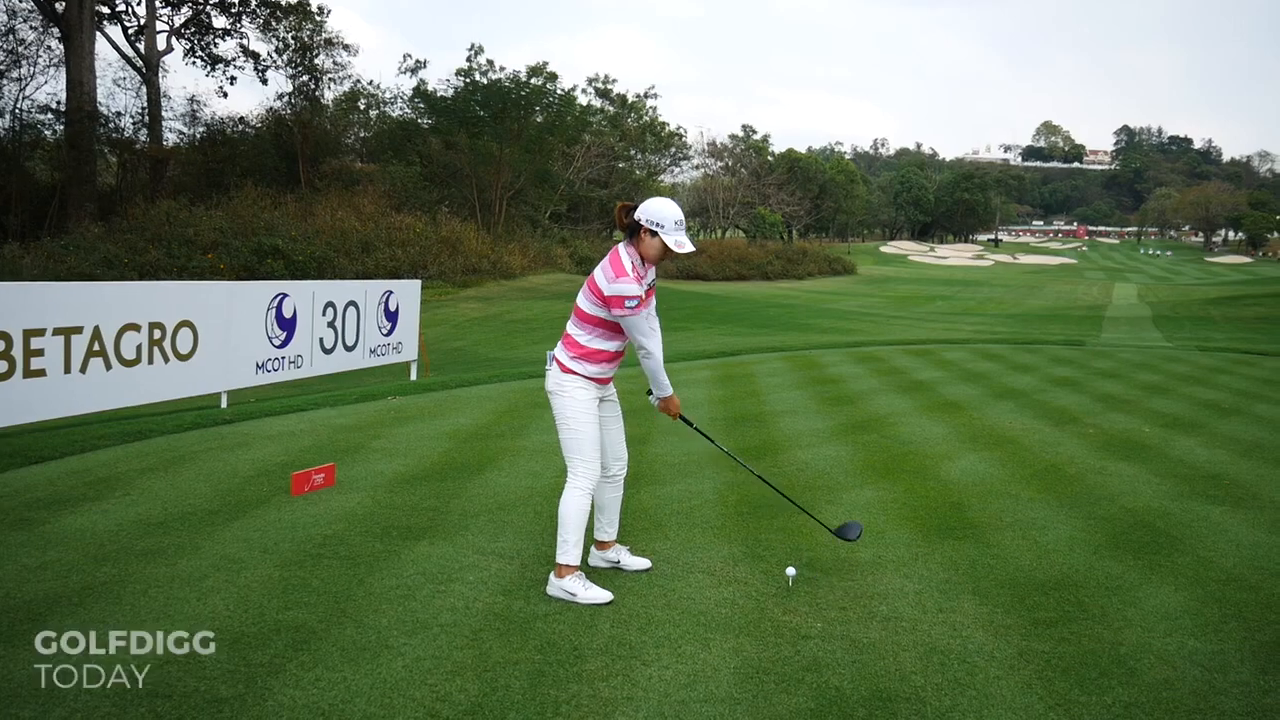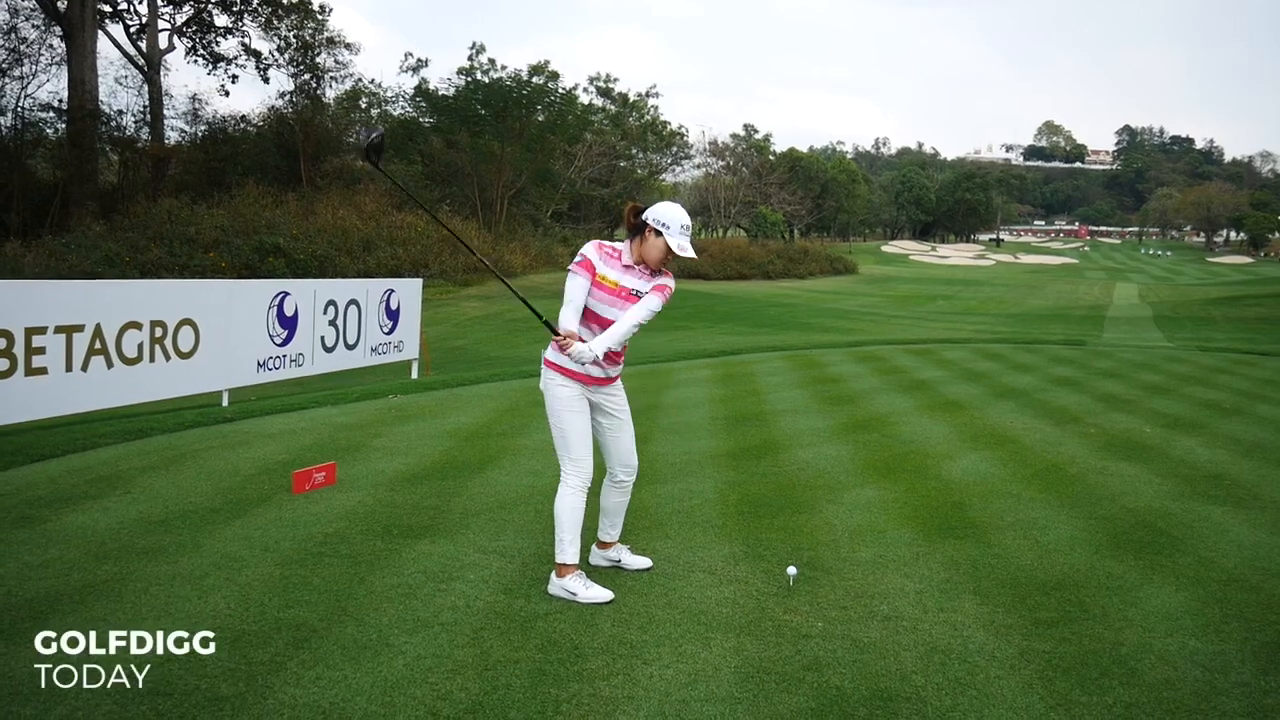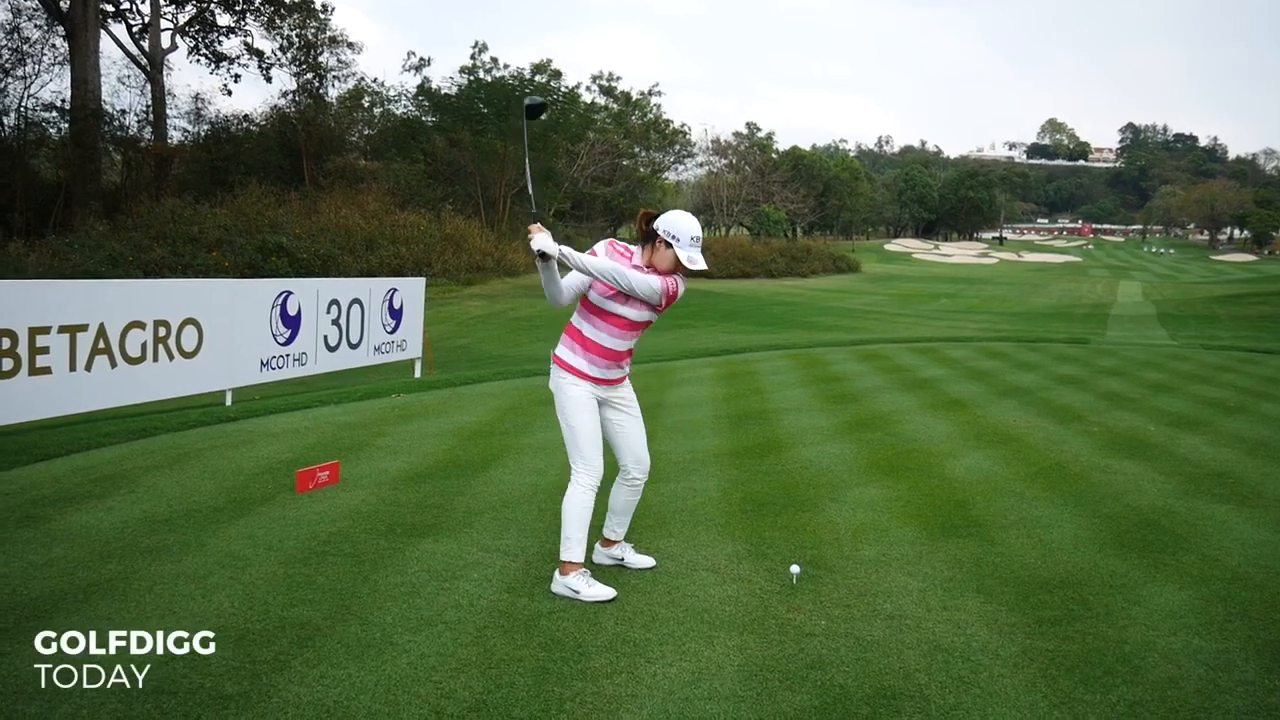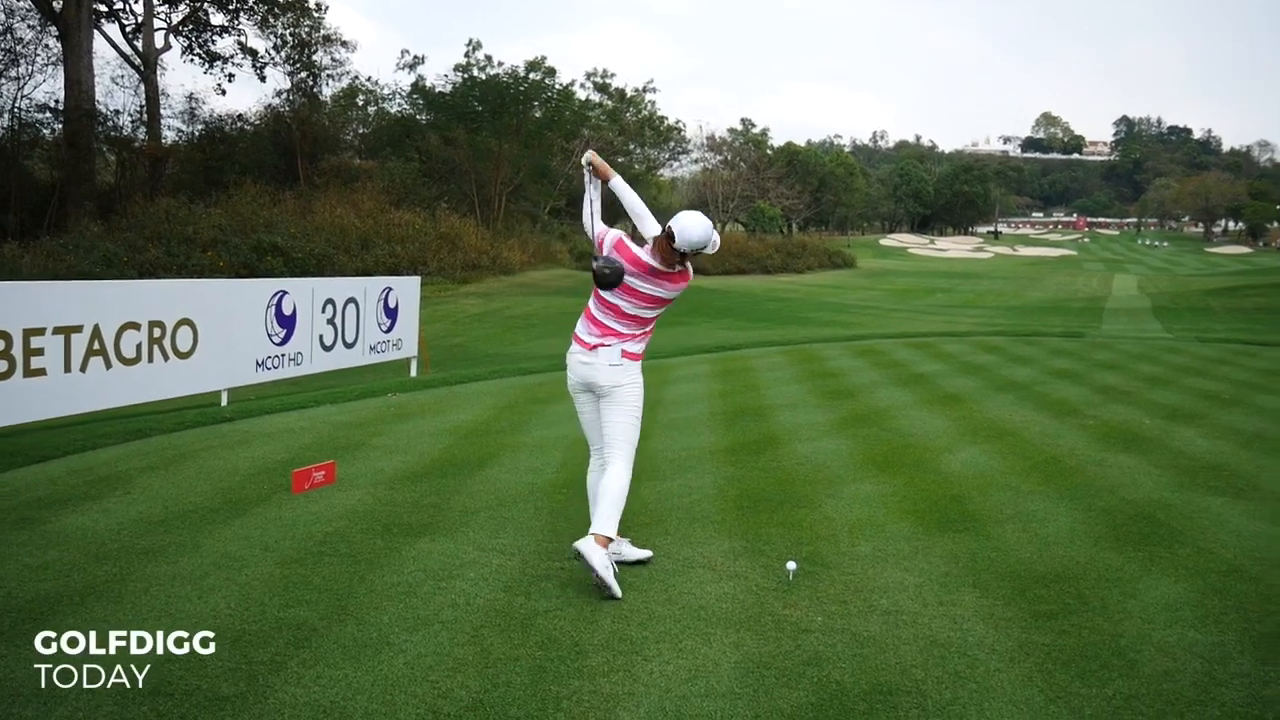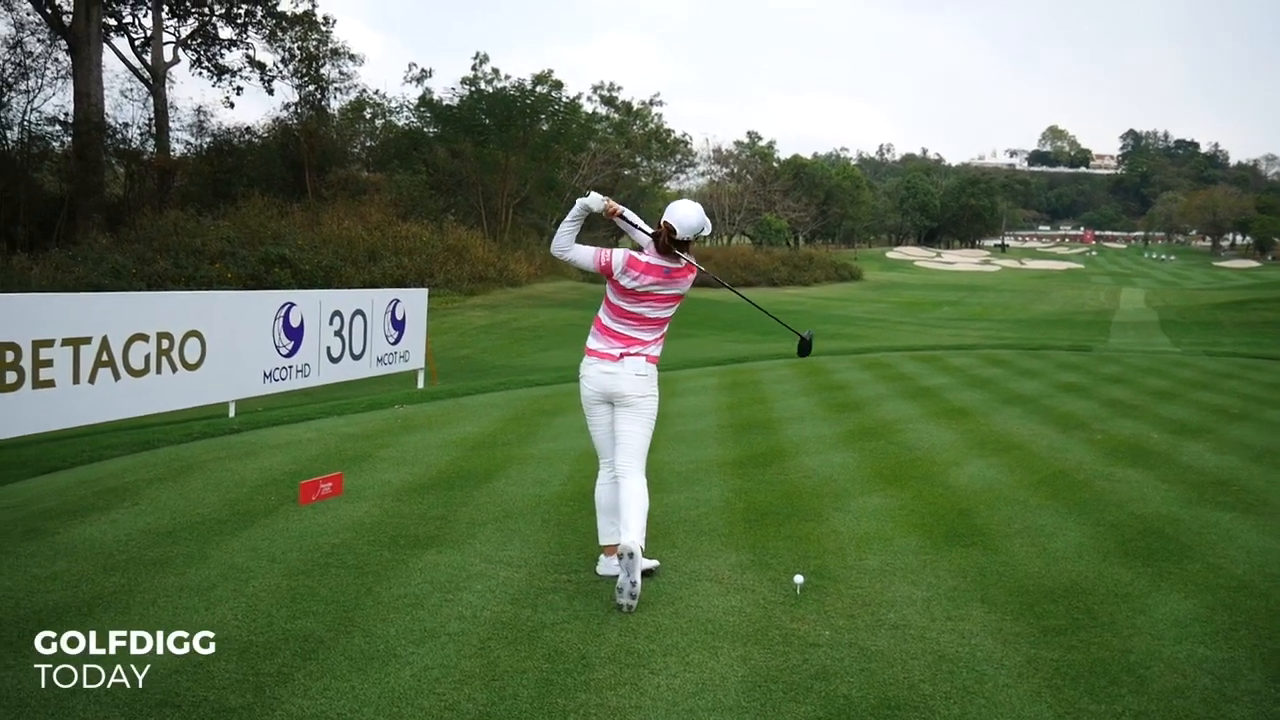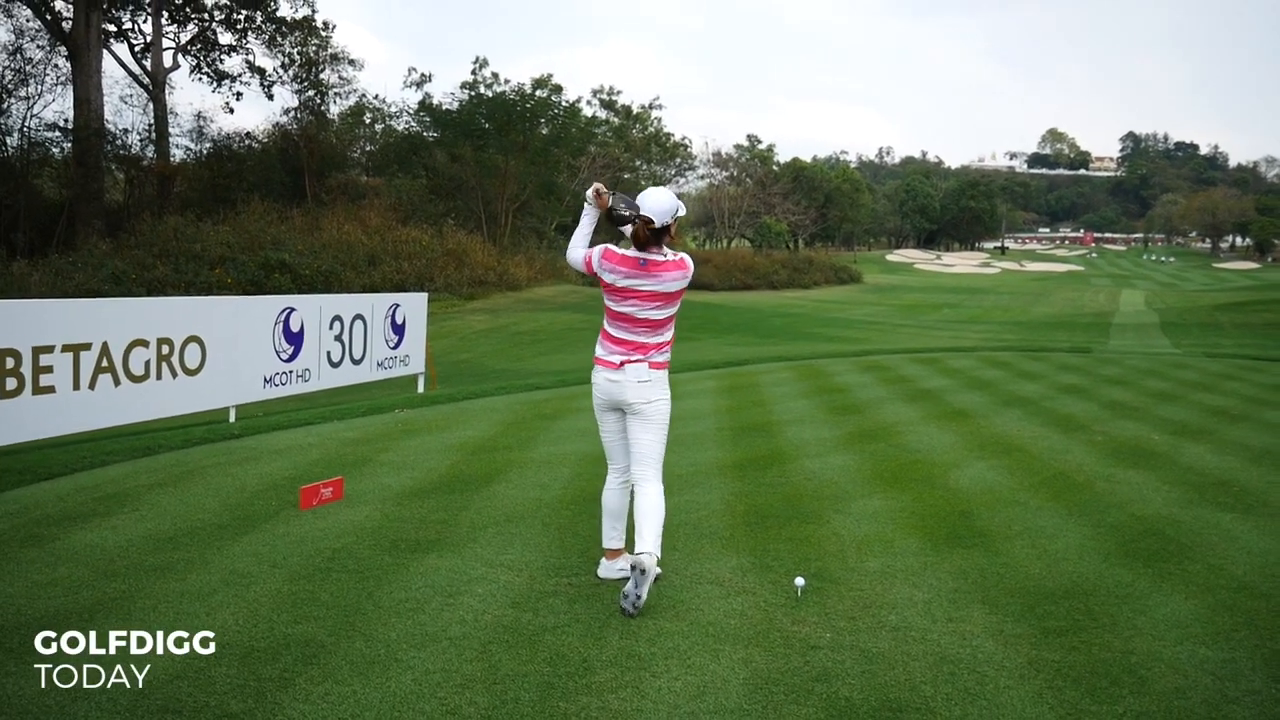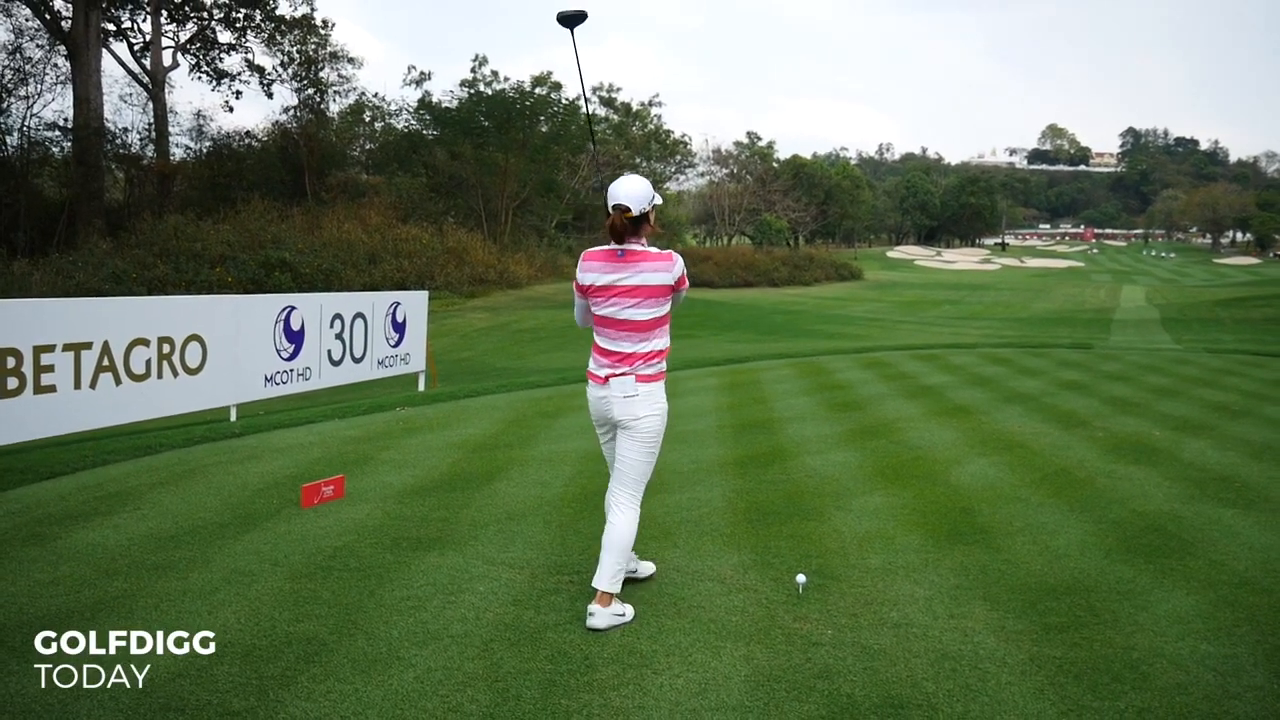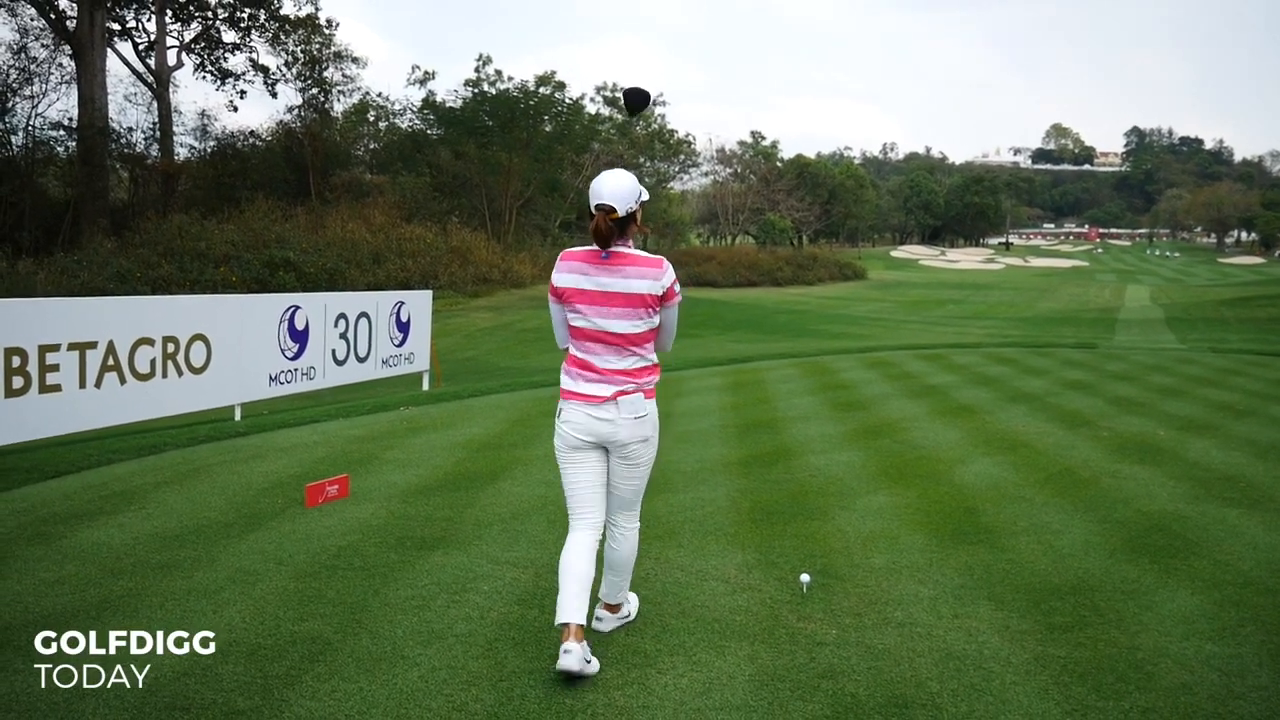
dt=0.5s
person 1, frame 1
left shoulder: (643, 264)
right shoulder: (620, 280)
left elbow: (651, 325)
right elbow: (644, 344)
left wrist: (659, 386)
right wrist: (665, 393)
left hip: (600, 380)
right hip: (573, 380)
left knee: (615, 465)
right knee: (585, 475)
left ankle: (604, 547)
right ankle: (564, 574)
person 1, frame 2
left shoulder: (663, 283)
right shoulder: (596, 253)
left elbow: (630, 322)
right elbow: (570, 307)
left wrist: (589, 351)
right wrist: (567, 334)
left hip: (605, 381)
right hip: (565, 377)
left knee: (624, 469)
right knee: (577, 474)
left ankle: (607, 546)
right ankle: (565, 573)
person 1, frame 3
left shoulder: (671, 285)
right shoulder: (610, 254)
left elbow: (621, 278)
right elbow: (558, 296)
left wrist: (559, 250)
right wrist: (546, 257)
left hip: (613, 381)
right hip: (577, 376)
left knee: (637, 467)
right knee: (587, 473)
left ankle: (610, 544)
right ankle: (569, 572)
person 1, frame 4
left shoulder: (618, 248)
right shoulder: (681, 278)
left elbow: (590, 221)
right elbow: (652, 229)
left wrist: (597, 177)
right wrist: (612, 177)
left hip: (580, 360)
right hip: (618, 369)
left knee: (601, 454)
right knee: (619, 460)
left ankle: (606, 538)
right ankle: (597, 542)
person 1, frame 5
left shoulder: (625, 263)
right shoulder: (687, 272)
left elbow: (560, 250)
right elbow: (654, 243)
left wrist: (584, 206)
right wrist: (618, 212)
left hip: (595, 373)
right hip: (637, 379)
left knee: (609, 467)
right knee: (630, 472)
left ankle: (611, 553)
right ankle: (630, 548)
person 1, frame 6
left shoulder: (608, 259)
right shoulder: (683, 266)
left elbow: (573, 255)
left wrist: (592, 208)
right wrist: (613, 211)
left hip: (606, 379)
right hip: (648, 385)
left knee: (618, 472)
right knee: (648, 479)
left ankle: (613, 557)
right ankle: (646, 556)
person 1, frame 7
left shoulder: (588, 262)
right shoulder: (669, 263)
left hip: (600, 391)
right hip: (642, 395)
left knee: (621, 482)
right knee: (627, 498)
left ankle: (617, 562)
right ankle: (604, 602)
person 1, frame 8
left shoulder: (566, 265)
right shoulder: (658, 271)
left elbow: (564, 338)
right elbow: (664, 341)
left hip: (577, 413)
right hip: (634, 414)
left knee: (584, 524)
right knee: (624, 518)
left ankle: (572, 637)
right ankle: (612, 605)
